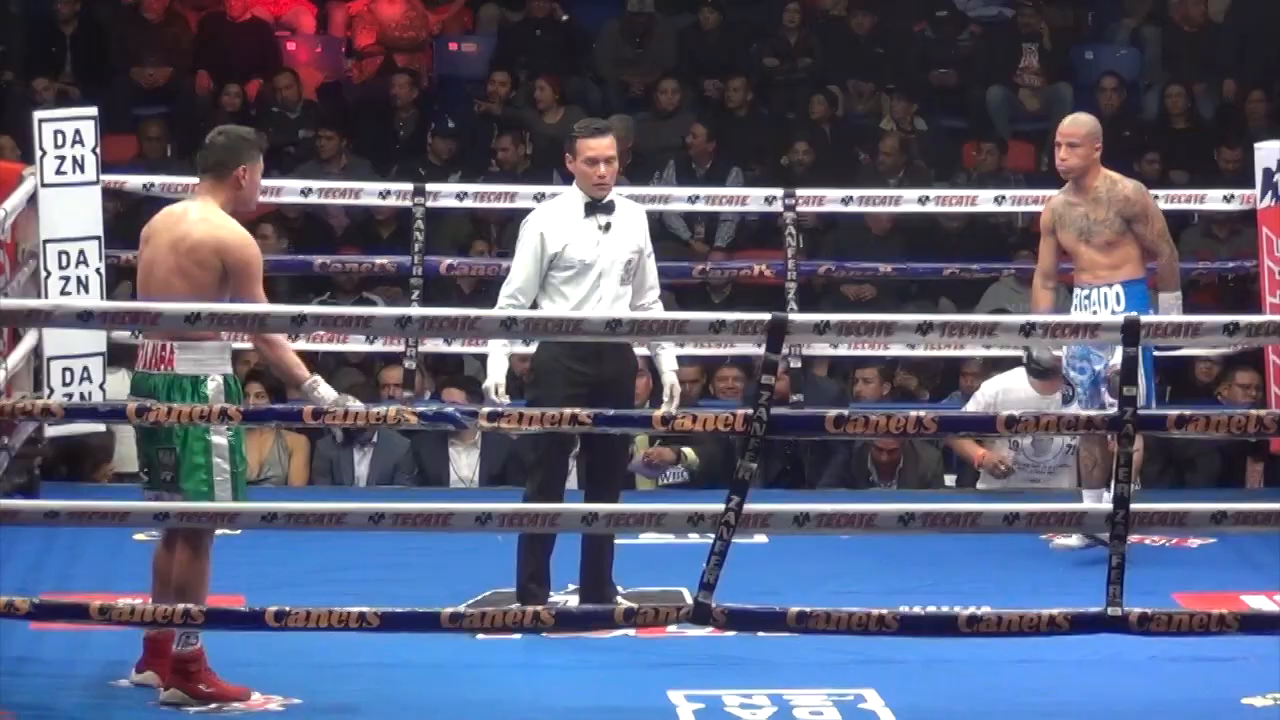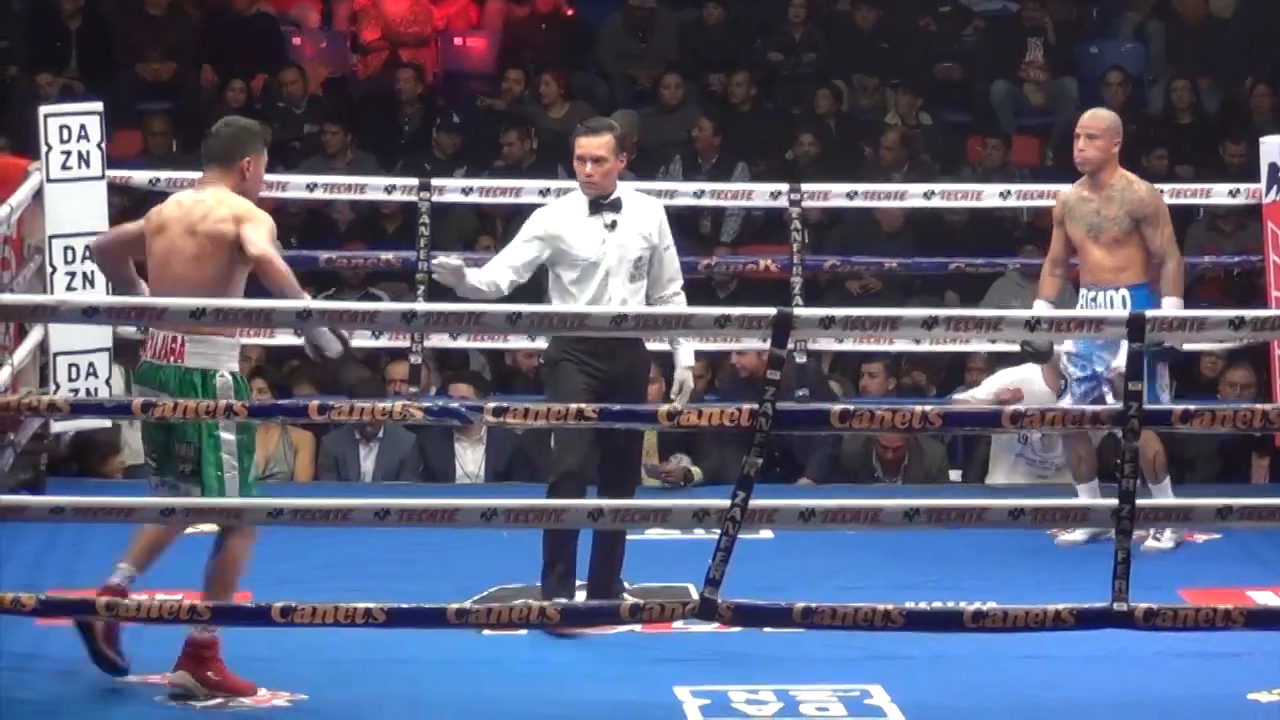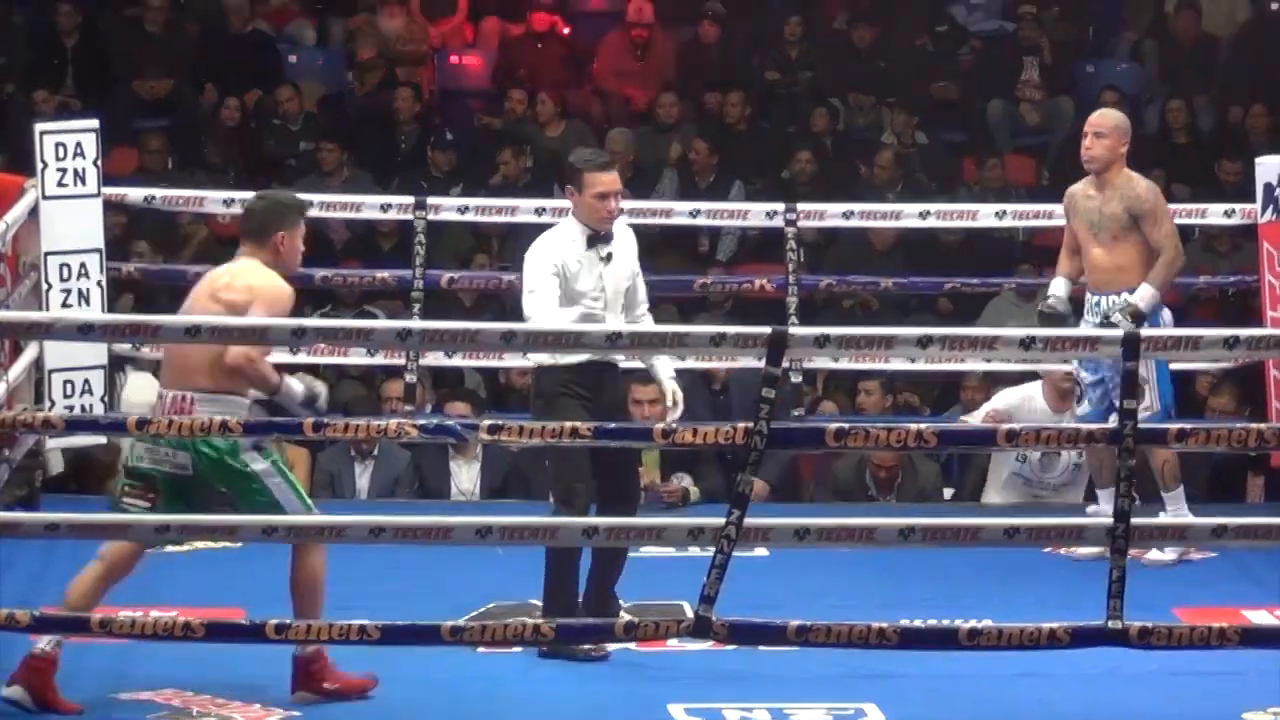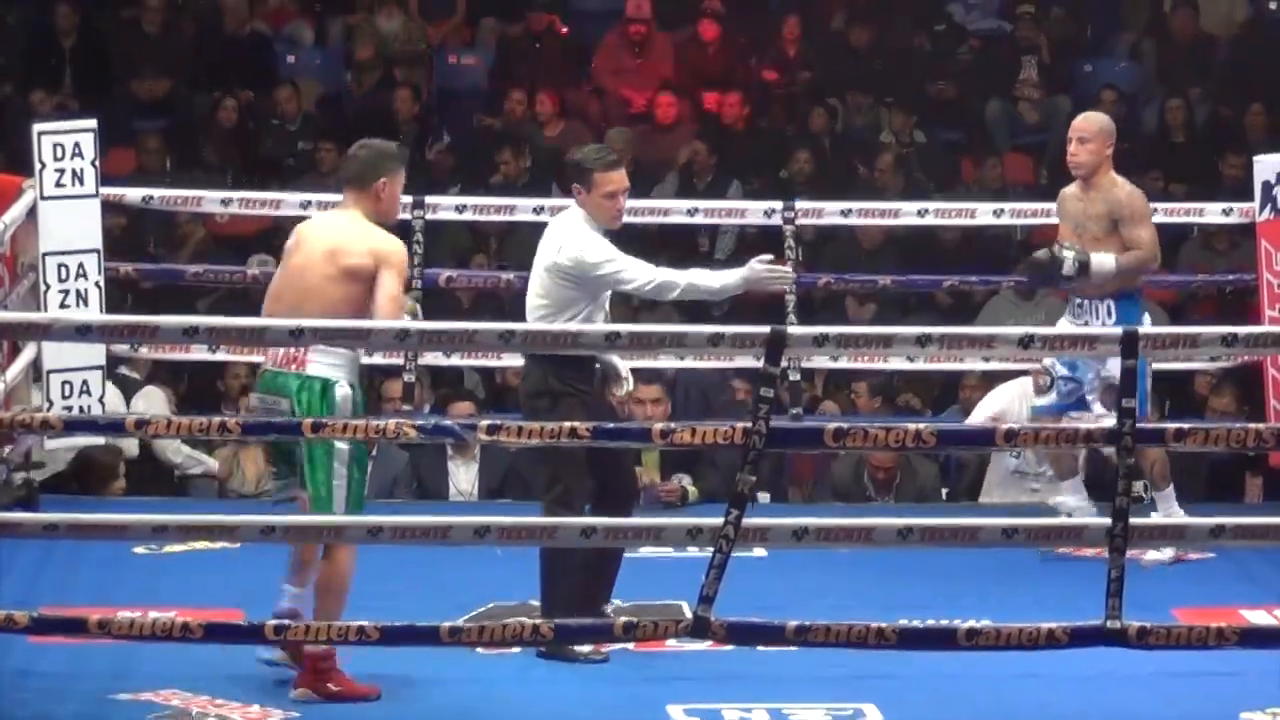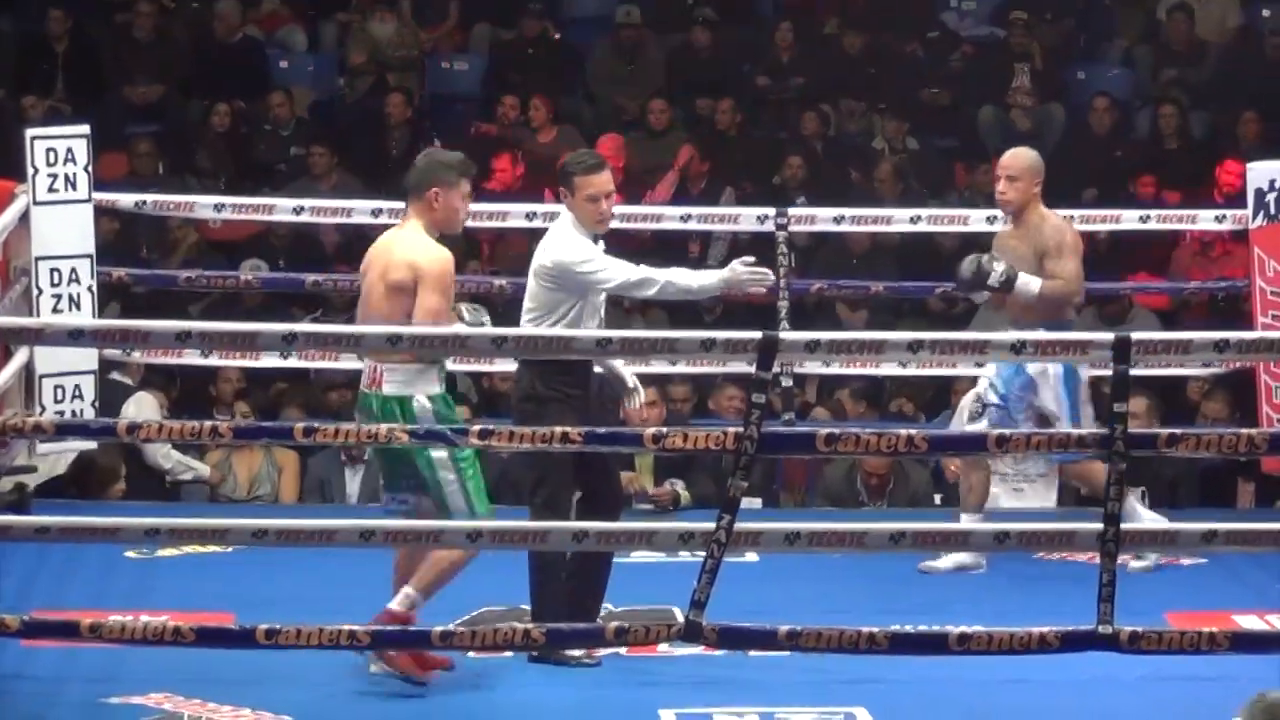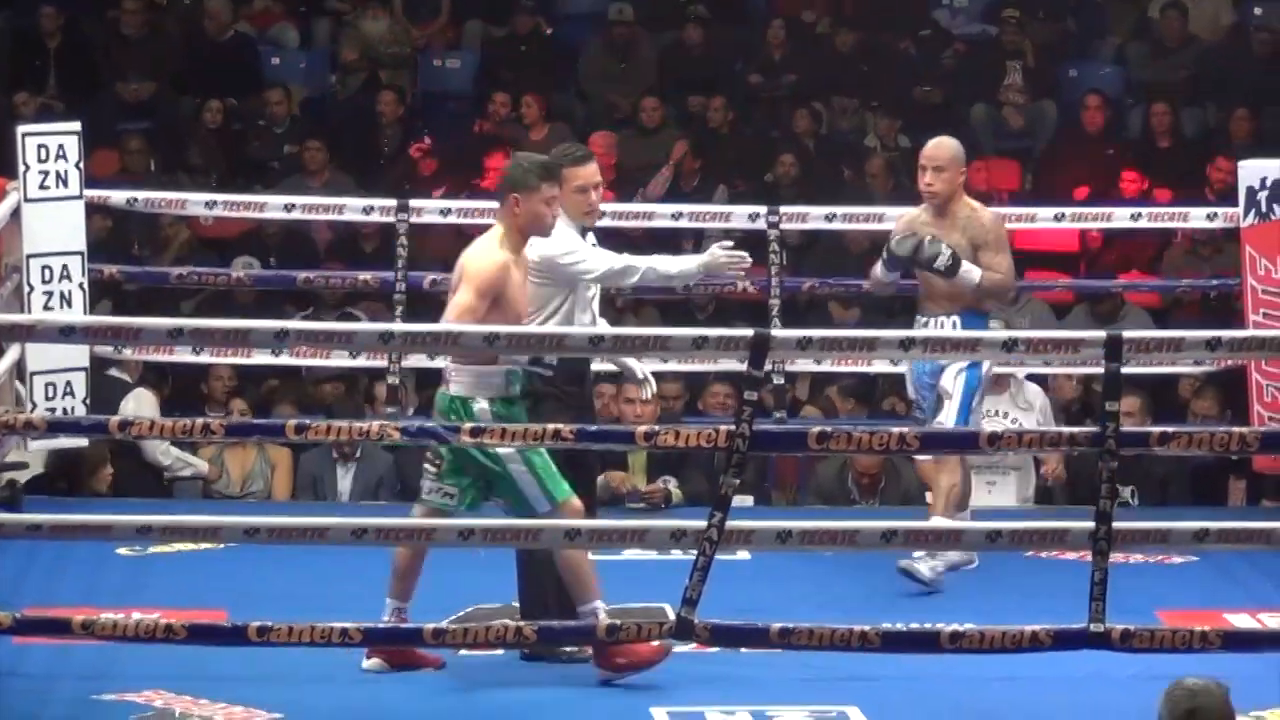
dt=0.3s
person 1, frame 1
left shoulder: (158, 222)
right shoulder: (231, 237)
right elbow: (267, 338)
right wrist: (320, 393)
left hip: (149, 374)
right hip: (196, 381)
left knee: (177, 520)
right knee: (196, 525)
left ankle: (156, 653)
right ankle: (185, 668)
person 1, frame 2
left shoulder: (164, 212)
right shoulder: (246, 216)
left elbow: (103, 249)
right elbow: (265, 260)
left wrist: (142, 298)
right wrist: (314, 321)
left hip: (156, 367)
right hip: (207, 375)
left knee: (176, 504)
right knee: (239, 520)
left ankle: (112, 597)
right ankle: (200, 660)
person 1, frame 3
left shoulder: (214, 278)
right shoulder: (274, 289)
right elbow: (238, 359)
right wrist: (289, 388)
left hip: (159, 421)
right hip: (214, 431)
left knee: (117, 557)
right ankle: (311, 671)
person 1, frame 4
left shoulder: (303, 232)
right shoulder: (385, 246)
left elbow: (269, 317)
right elbow: (386, 330)
right wrist: (411, 316)
left hip: (275, 380)
right hip: (326, 388)
left knee: (321, 511)
right knee: (339, 533)
right ankle: (317, 669)
person 1, frame 5
left shoulder: (380, 246)
right shoulder: (433, 259)
left hip: (379, 393)
right hip: (415, 400)
left knee: (419, 521)
left ankle: (403, 644)
right ankle: (394, 619)
person 1, frame 6
left shoulder: (503, 253)
right shoulder: (493, 261)
left hip: (469, 401)
right hip: (482, 405)
left knee: (430, 518)
right knee: (568, 513)
left ankle: (389, 640)
right ankle: (607, 645)
person 2, frame 1
left shoulder: (635, 219)
right shoulder: (545, 221)
left elbow: (647, 300)
right elbow: (516, 296)
left wrist: (667, 363)
right wrist: (498, 363)
left hip: (615, 357)
right hip: (560, 356)
left knee: (607, 481)
right knee: (547, 477)
left ankle: (597, 592)
right ankle: (532, 595)
person 2, frame 2
left shoulder: (650, 213)
right shoulder: (552, 219)
left elbow: (668, 293)
right elbow: (502, 274)
left wrist: (683, 357)
right wrist: (462, 277)
left hip: (629, 354)
right hip: (575, 352)
left knee: (621, 478)
right knee: (571, 468)
left ankle: (605, 590)
right ankle: (556, 591)
person 2, frame 3
left shoulder: (623, 238)
right shoulder: (549, 251)
left elbow: (636, 313)
right elbow: (544, 325)
left wrist: (665, 373)
right wrist: (581, 316)
left hip: (608, 379)
right hip: (563, 384)
left knee: (622, 498)
right knee: (574, 501)
left ankle: (599, 606)
person 2, frame 4
left shoulder: (581, 231)
right shoulder: (578, 246)
right elbow: (657, 283)
left wrist: (609, 359)
right wrist: (739, 278)
left hip: (580, 372)
right hip: (554, 380)
left knee: (619, 488)
right knee: (569, 500)
left ankle: (587, 607)
person 2, frame 5
left shoulder: (587, 240)
right shoulder: (564, 251)
right elbow: (641, 281)
left wrist: (617, 366)
right wrist: (722, 280)
left hip: (576, 380)
right hip: (546, 386)
left knee: (604, 500)
right knee: (552, 509)
left ankle: (579, 619)
person 2, frame 6
left shoulder: (584, 238)
right shoulder: (553, 245)
right elbow: (623, 268)
left wrist: (626, 359)
right wrist: (701, 264)
left hip: (572, 374)
right hip: (543, 380)
left knee: (577, 500)
left ankle: (567, 618)
person 3, frame 1
left shoulder: (1127, 194)
right shoulder: (1055, 209)
left elbow: (1164, 254)
right elbow: (1045, 277)
left wrist: (1170, 313)
left hip: (1125, 303)
right hip: (1082, 309)
person 3, frame 2
left shoulder: (1139, 195)
right shoulder: (1068, 201)
left elbow: (1168, 259)
right elbow: (1056, 264)
left hip: (1131, 307)
right hip: (1086, 309)
person 3, frame 3
left shoulder: (1142, 194)
right shoulder: (1075, 196)
left elbow: (1172, 254)
left wrist: (1136, 304)
right wrist: (1057, 292)
left hip: (1135, 317)
right hip: (1094, 313)
left knee: (1148, 426)
right knee: (1095, 424)
left ankle: (1179, 522)
right ankle: (1109, 521)
person 3, frame 4
left shoulder: (1124, 197)
right shoulder: (1068, 197)
left elbow: (1148, 257)
left wrist: (1087, 264)
right wrist: (1048, 263)
left hip: (1117, 316)
right hip: (1078, 314)
left ankle: (1172, 520)
person 3, frame 5
left shoulder: (1054, 231)
right shoulder: (1005, 236)
left elbow: (1072, 291)
left wrist: (1011, 279)
right wrist: (980, 284)
left knee: (1073, 458)
left ankle: (1142, 520)
right ankle: (968, 547)
person 3, frame 6
left shoulder: (982, 222)
right shoulder: (911, 222)
left elbow: (1005, 287)
right elbow: (877, 283)
left wrist: (955, 266)
right wrist: (891, 262)
left hip: (965, 336)
right hip: (925, 335)
left ankle: (934, 554)
right ankle: (960, 543)
